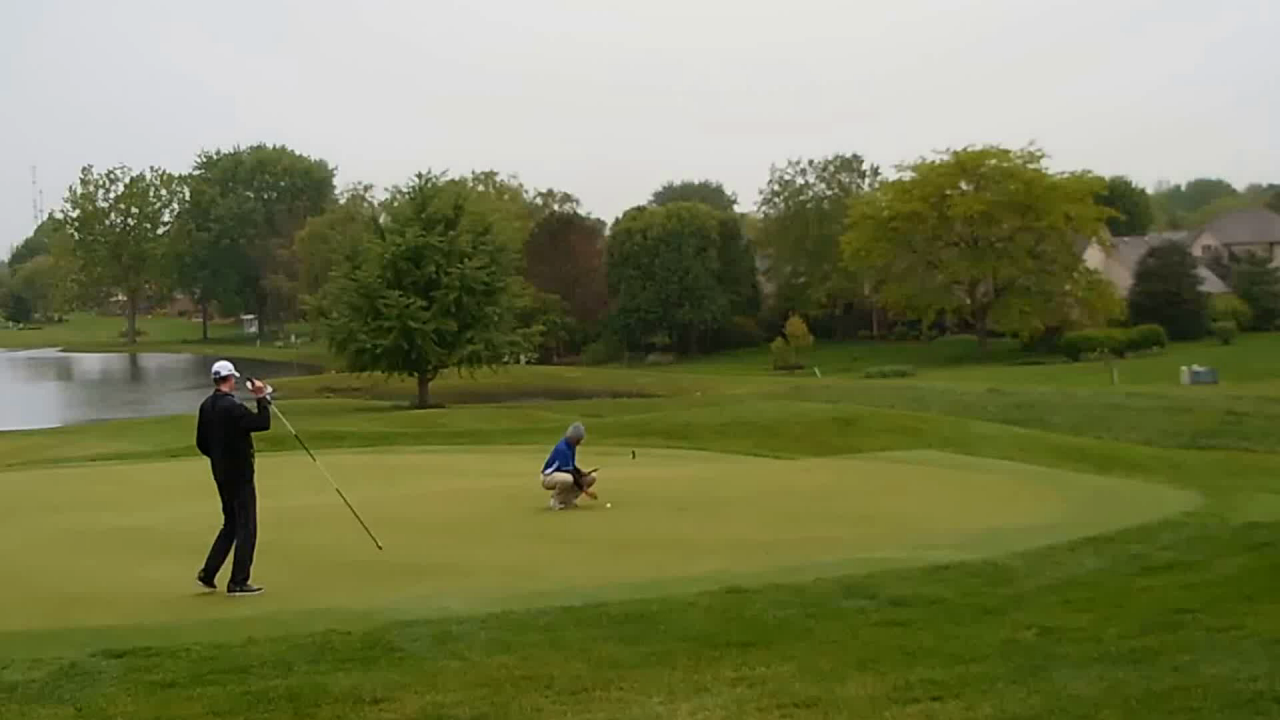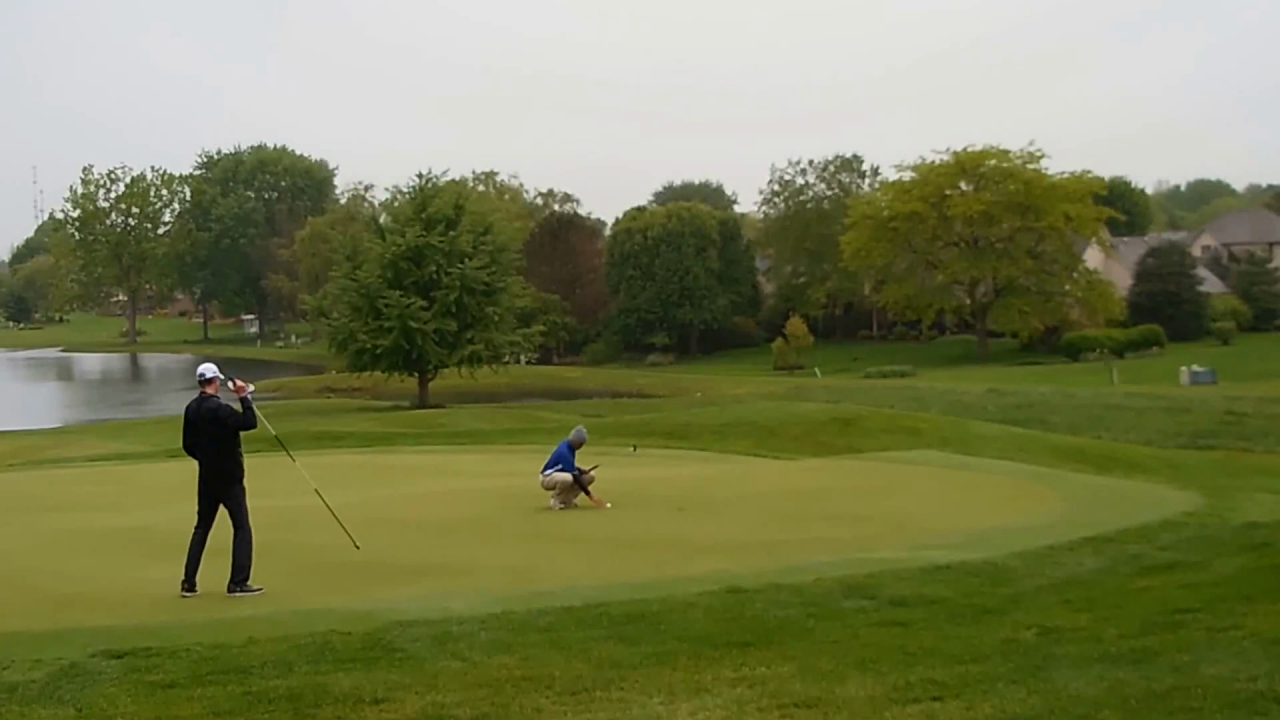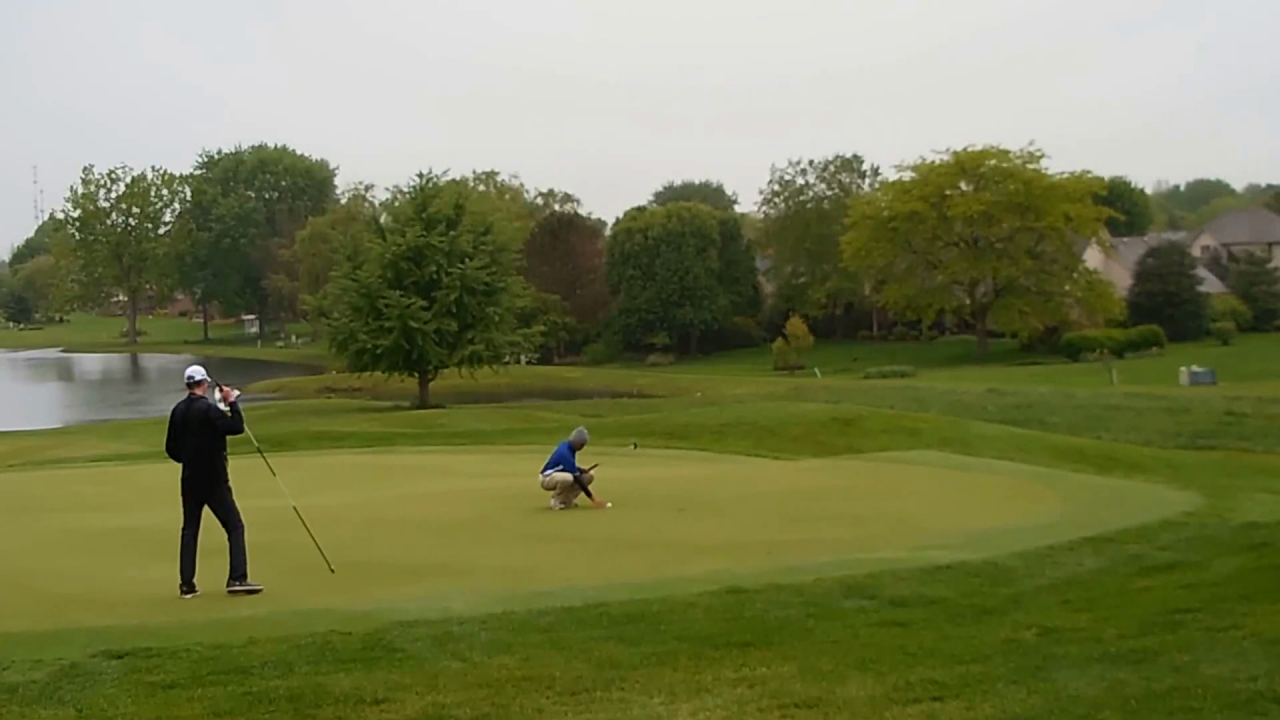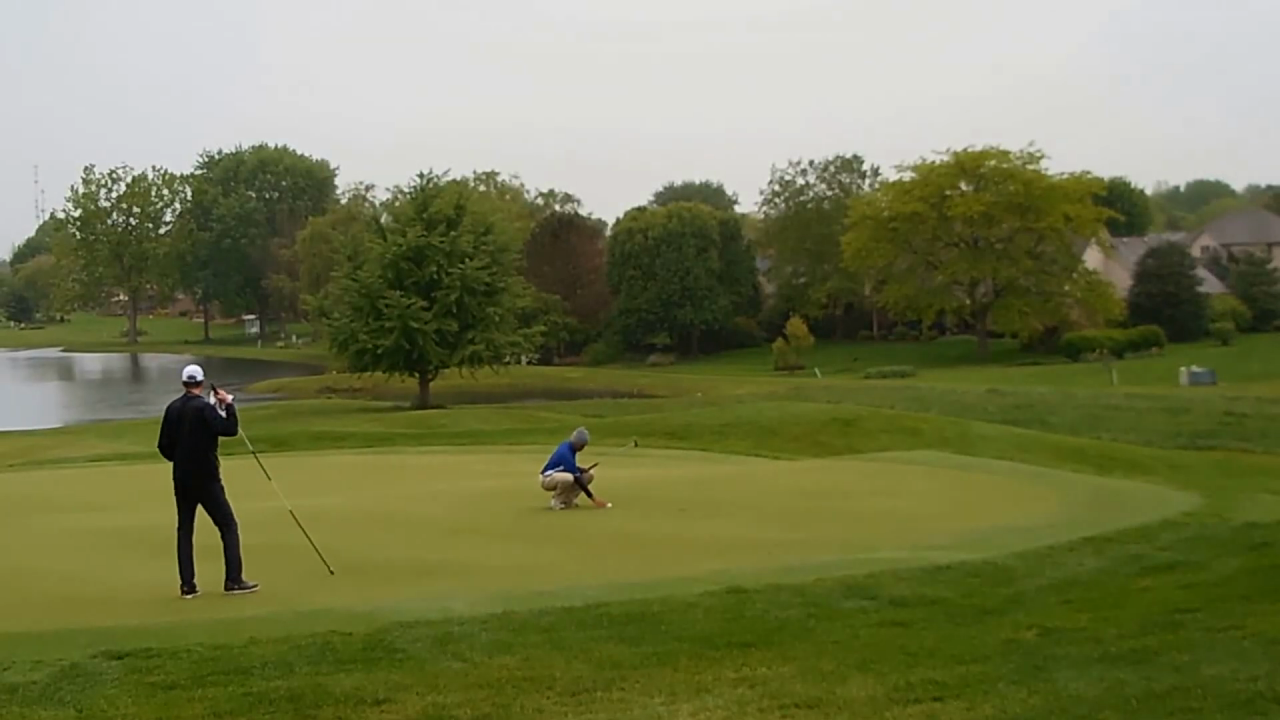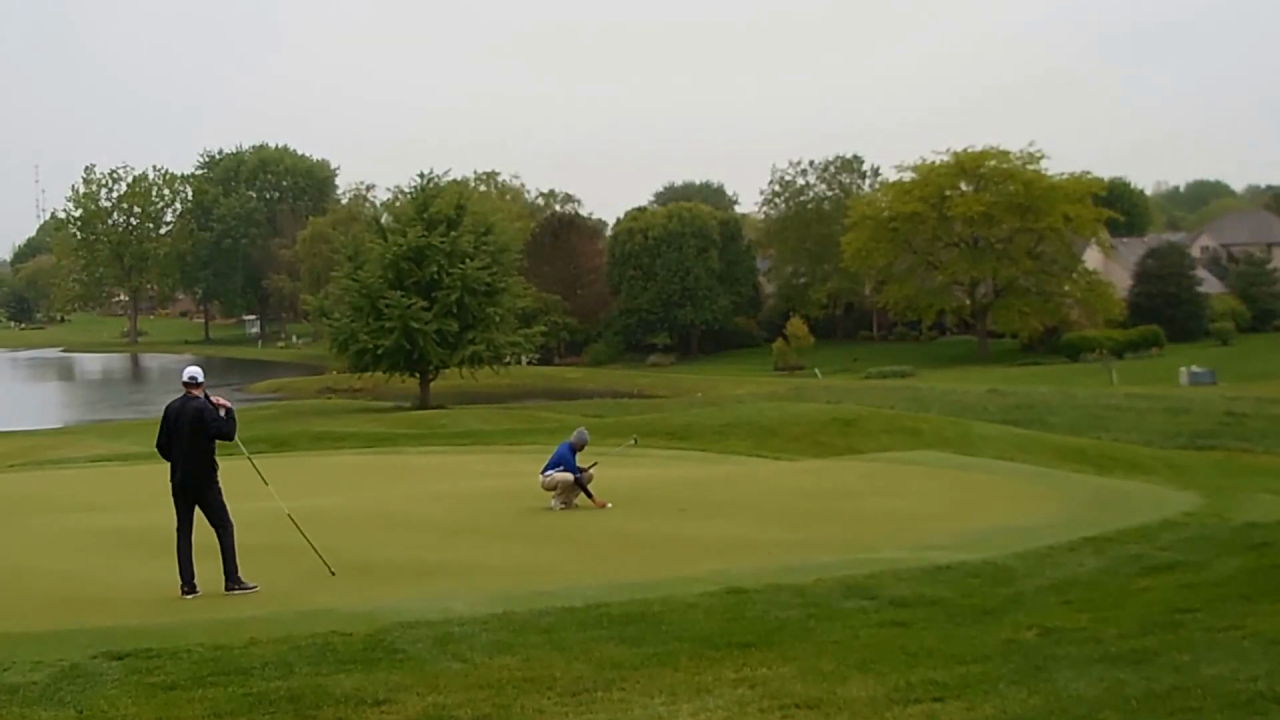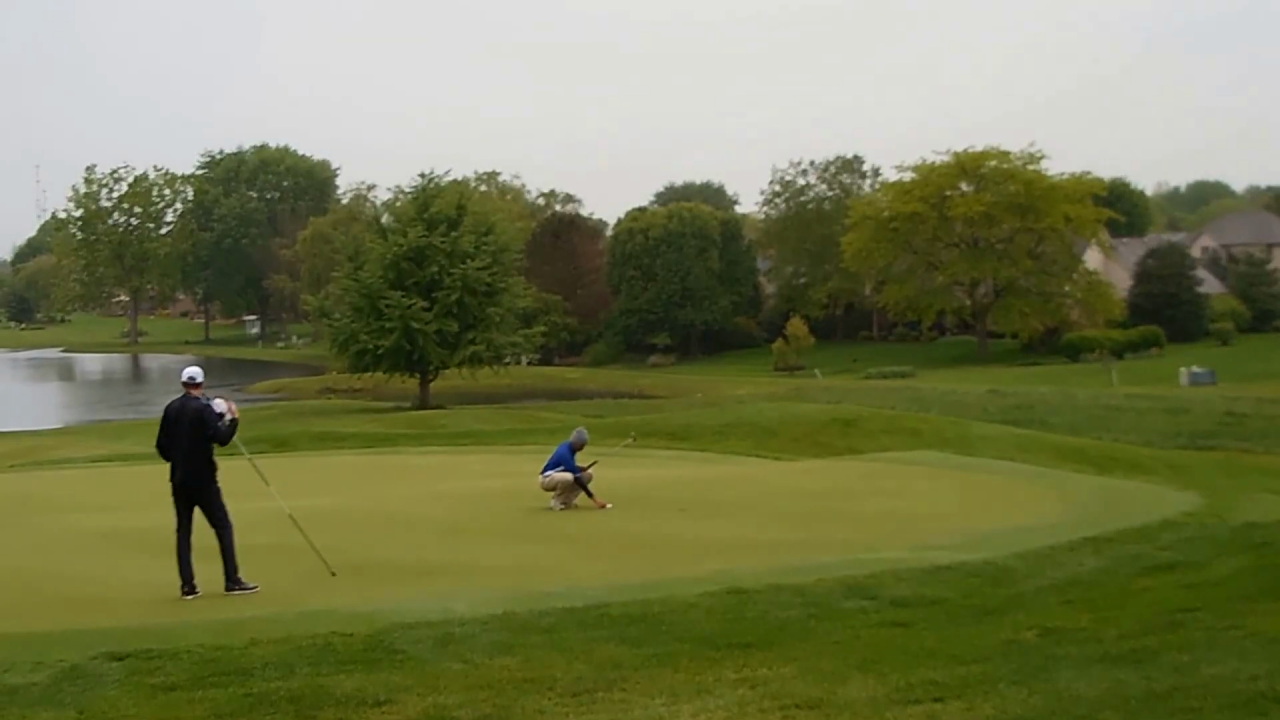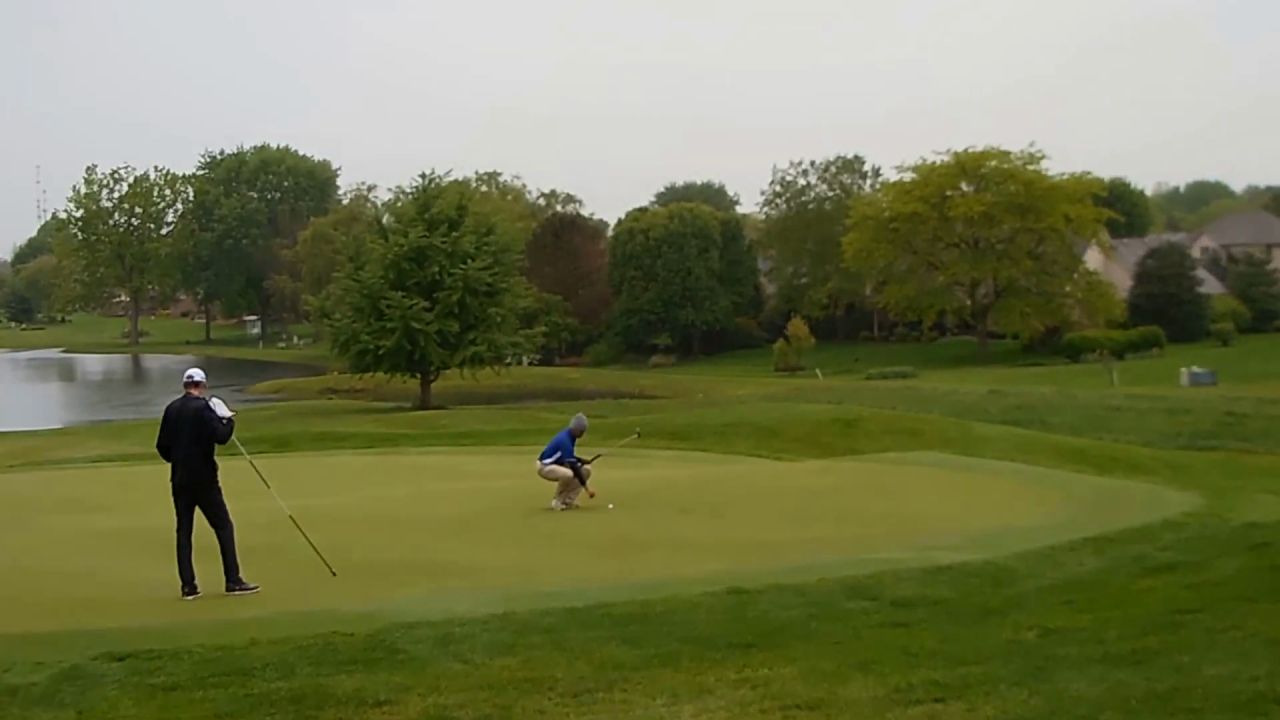
dt=0.2s
person 1, frame 1
left shoulder: (206, 406)
right shoulder: (232, 406)
left elbow: (202, 443)
right elbow: (263, 424)
right wrist: (262, 398)
left hip: (222, 475)
right hip: (239, 476)
left knee: (230, 525)
right knee: (247, 527)
left ankle: (208, 573)
right ankle: (238, 582)
person 1, frame 2
left shoulder: (191, 408)
right shoulder: (219, 408)
left elbow: (188, 445)
right elbow: (250, 423)
right wrist: (244, 397)
left hip: (207, 479)
right hip: (228, 478)
left knee: (202, 528)
right knee: (242, 529)
left ankle: (188, 583)
right ankle: (238, 583)
person 1, frame 3
left shoulder: (178, 410)
right shoulder: (208, 409)
left elbow: (171, 448)
right elbow: (237, 428)
right wrist: (232, 402)
left hip: (190, 481)
right hip: (213, 480)
left knee: (189, 530)
right knee: (234, 526)
left ankle: (187, 585)
right ankle: (237, 578)
person 1, frame 4
left shoulder: (173, 408)
right shoulder: (204, 407)
left elbow: (163, 445)
right elbow: (231, 430)
right wrist: (228, 405)
left hip: (182, 479)
right hip: (206, 478)
left knee: (184, 530)
right knee: (228, 525)
left ankle: (187, 585)
right ankle: (233, 580)
person 1, frame 5
left shoulder: (171, 408)
right shoulder: (204, 408)
left elbow: (162, 445)
right elbow: (227, 434)
right wrist: (228, 410)
left hip: (179, 479)
right hip: (203, 479)
left knee: (184, 531)
right knee: (224, 526)
left ankle: (188, 585)
right ankle: (232, 580)
person 1, frame 6
left shoulder: (171, 408)
right shoulder: (203, 408)
left elbow: (161, 445)
right elbow: (221, 438)
right wrist: (233, 419)
left hip: (179, 480)
right hip: (202, 479)
left knee: (183, 531)
right knee: (223, 527)
left ankle: (187, 585)
right ankle: (232, 581)
person 1, frame 7
left shoulder: (172, 408)
right shoulder: (203, 408)
left elbow: (162, 445)
right elbow: (221, 437)
right wrist: (229, 420)
left hip: (180, 480)
right hip: (203, 479)
left knee: (183, 531)
right knee: (224, 527)
left ankle: (188, 586)
right ankle: (233, 581)
